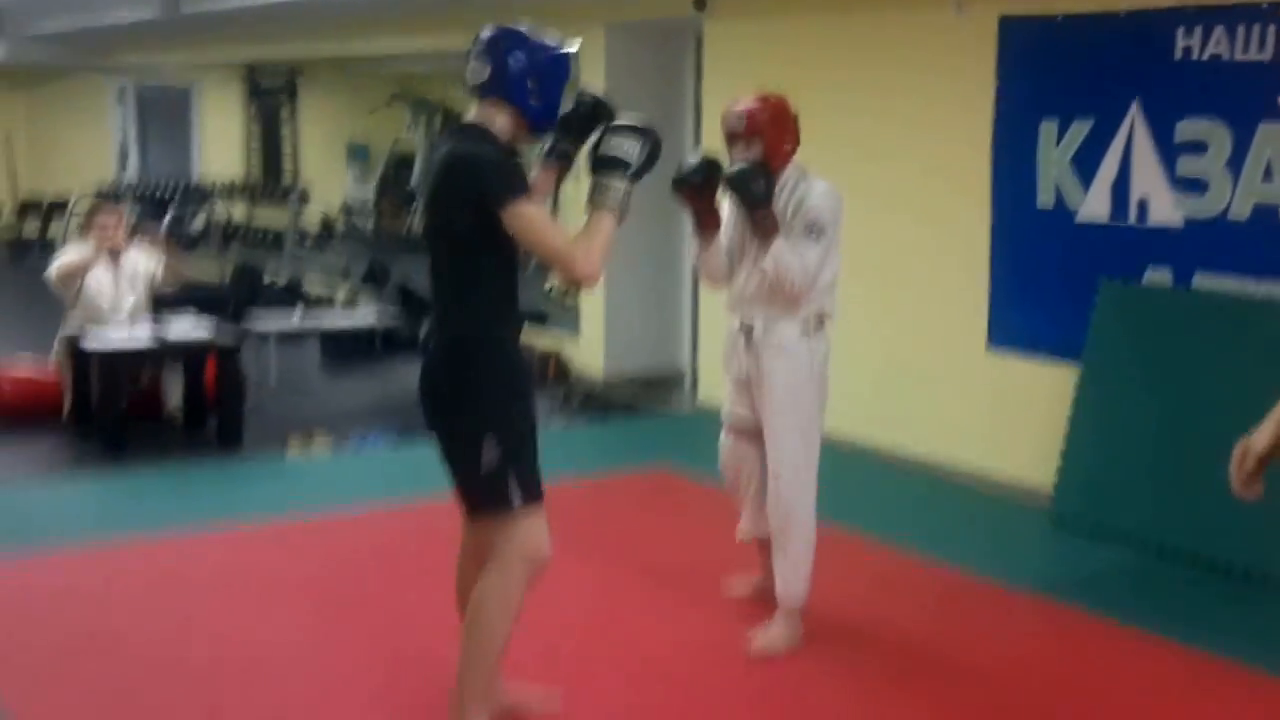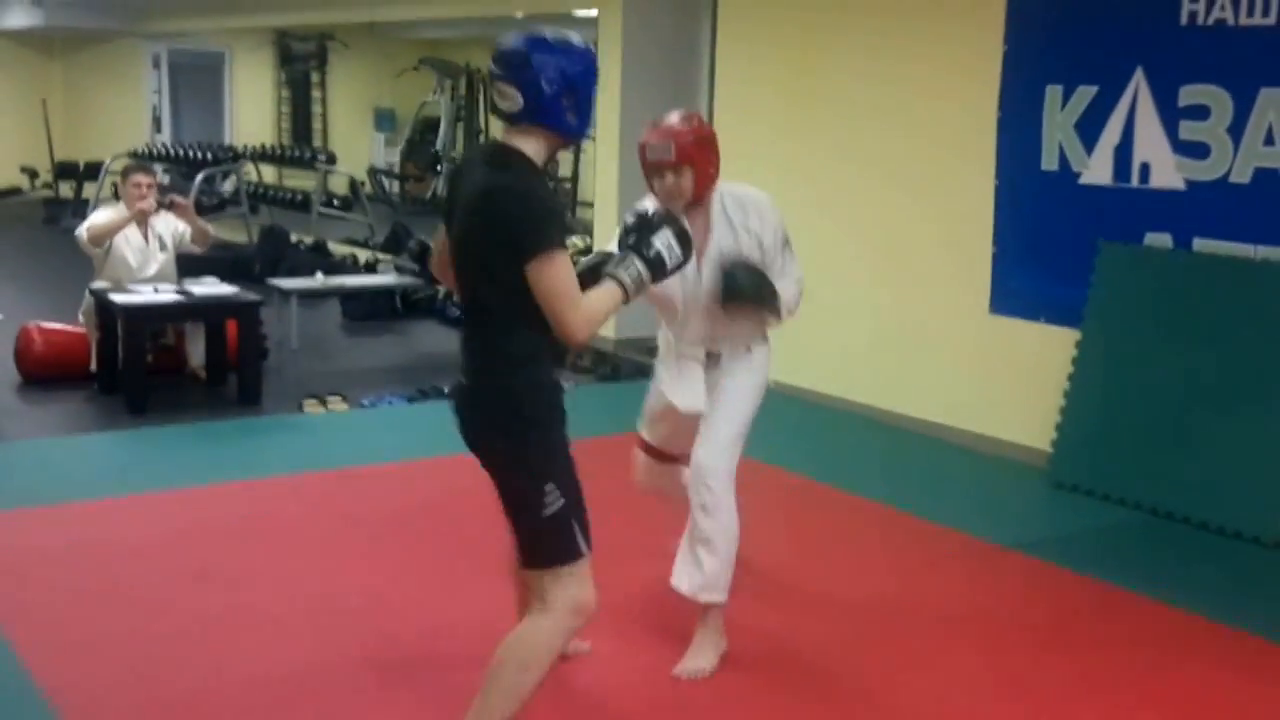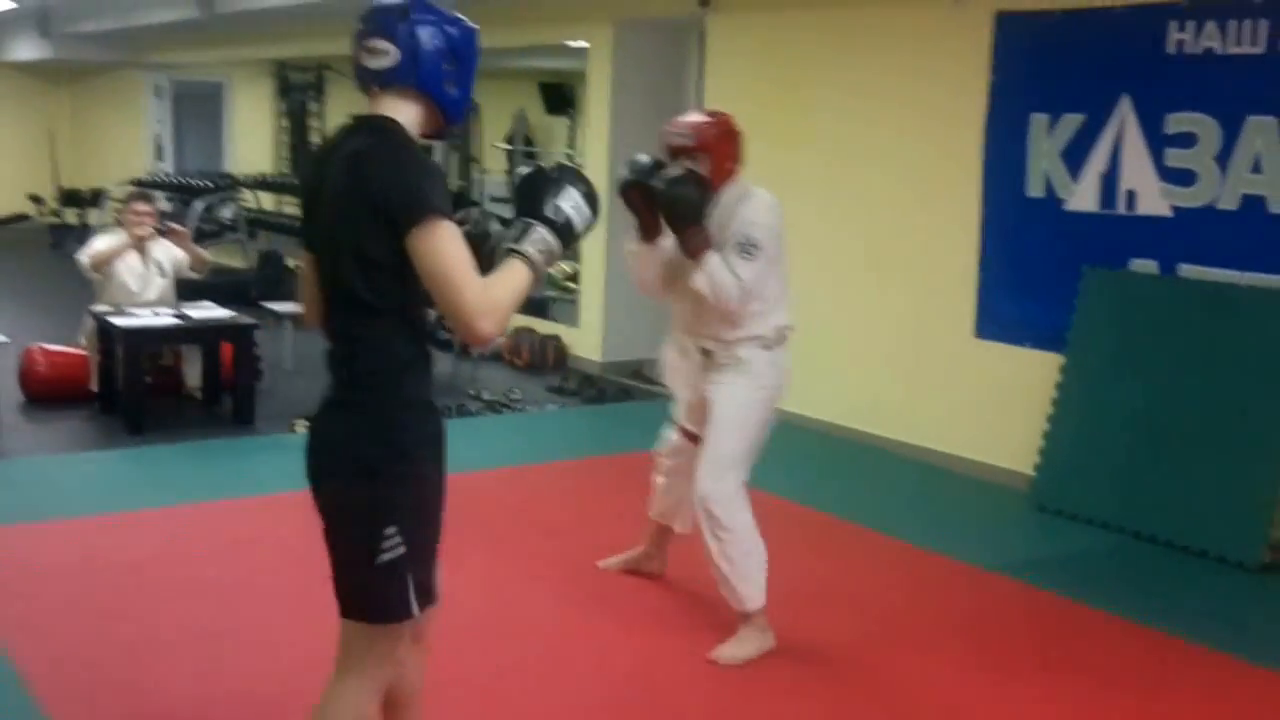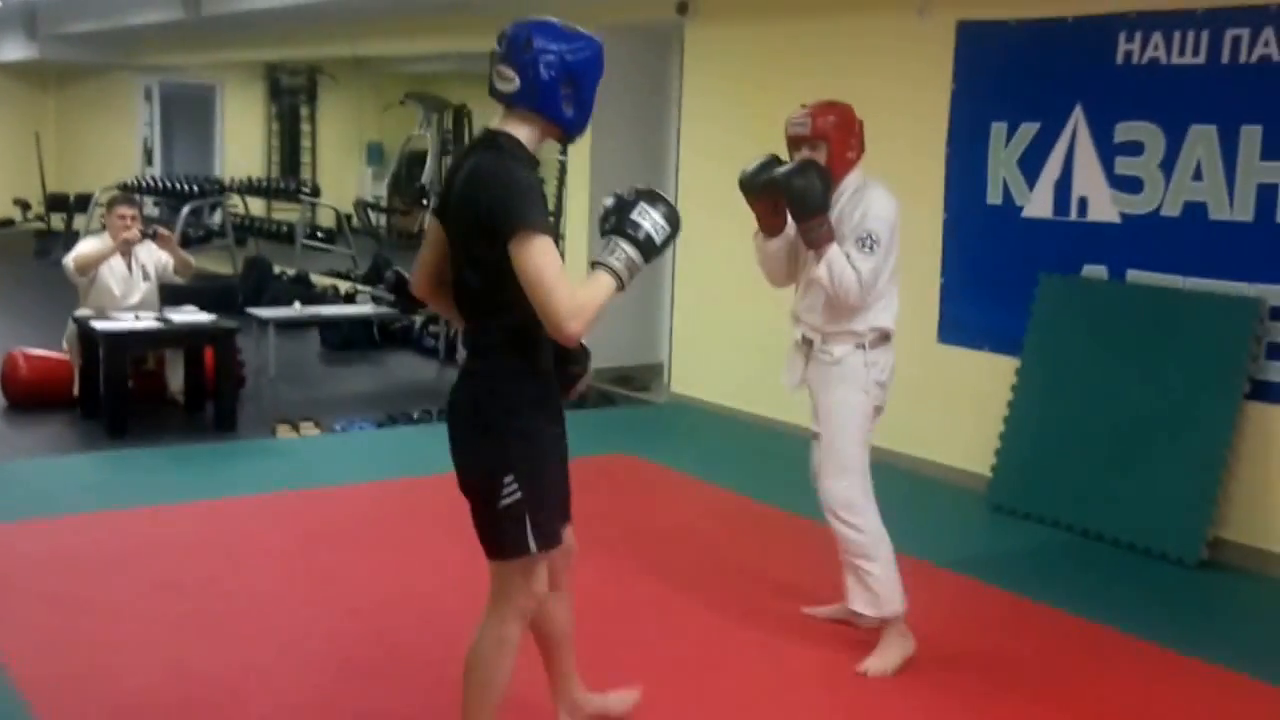
dt=1s
person 1, frame 1
left shoulder: (461, 151)
right shoulder: (483, 162)
left elbow: (513, 223)
right elbow: (578, 265)
left wrist: (565, 147)
right wrist: (613, 182)
left hip: (476, 366)
right hip: (474, 373)
left knee: (488, 539)
right knee: (524, 550)
person 1, frame 2
left shoulder: (473, 171)
right shoulder: (529, 198)
left elbow: (443, 268)
right elbow: (573, 325)
right wrist: (638, 264)
left hip: (488, 389)
right hip: (515, 401)
left knee: (556, 503)
right knee: (569, 598)
left ankle: (537, 640)
person 1, frame 3
left shoulder: (333, 161)
right shoulder: (404, 169)
right elbow: (480, 320)
right wrist: (541, 235)
left hip: (363, 423)
right hip: (383, 435)
left knee: (408, 616)
right knee: (370, 658)
person 1, frame 4
left shoulder: (475, 165)
right shoulder: (509, 181)
left elbow: (428, 285)
right elbow: (567, 320)
right wrist: (626, 248)
left hip: (518, 398)
right hip: (504, 408)
left knee: (555, 560)
right knee: (519, 593)
person 2, frame 1
left shoulder: (815, 195)
right shoulder: (742, 194)
left elbow: (798, 281)
right elbow: (717, 274)
left wrist: (761, 218)
right wrist: (705, 215)
left hip: (792, 346)
right hip: (747, 340)
left knee: (790, 476)
right knee: (741, 460)
left ankle: (790, 612)
right ankle: (770, 572)
person 2, frame 2
left shoulder: (754, 207)
left elbow: (790, 287)
left wrist: (764, 295)
left hip: (740, 359)
right hip: (680, 361)
left knee: (710, 473)
right knee: (654, 467)
left ankle: (711, 624)
right ankle: (709, 515)
person 2, frame 3
left shoulder: (755, 209)
right shoulder: (683, 206)
left elbow: (731, 296)
right elbow: (653, 282)
left wrist: (693, 232)
right wrist: (648, 219)
left hip: (748, 364)
right hip: (700, 359)
left knee: (717, 485)
right knee: (676, 455)
left ankle: (756, 622)
right ankle: (654, 552)
person 2, frame 4
left shoulder: (873, 202)
right shoulder: (819, 198)
left elbow: (850, 289)
right elbow: (781, 272)
left wrist: (814, 223)
right wrist: (770, 214)
left hip: (855, 358)
right hip: (823, 353)
left knee: (841, 490)
right knee: (845, 477)
left ankle: (894, 628)
right ankle: (861, 599)
person 3, frame 1
left shoulder: (139, 256)
right shoulder: (76, 256)
left elbow: (173, 278)
right elbow: (58, 278)
left wrist: (161, 254)
right wrist: (100, 252)
right knee: (68, 341)
person 3, frame 2
left shoulder: (167, 219)
right shoulder: (107, 216)
left elbow: (204, 241)
right elbow: (89, 239)
left wrist: (190, 218)
right wrist: (131, 217)
right knee: (96, 306)
left ankle: (200, 365)
person 3, frame 3
left shoulder: (167, 246)
right shoulder: (108, 242)
left elbow: (202, 268)
right elbow: (91, 265)
left wrist: (187, 245)
right wrist: (131, 243)
right knee: (97, 326)
left ankle: (196, 386)
person 3, frame 4
left shoulder: (150, 249)
right shoulder: (91, 245)
left elbow: (186, 272)
right elbow: (75, 268)
left wrist: (172, 249)
right wrist: (116, 246)
left ankle: (180, 390)
